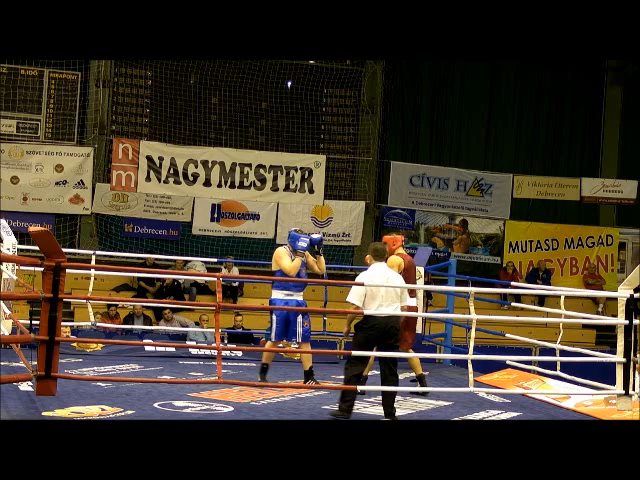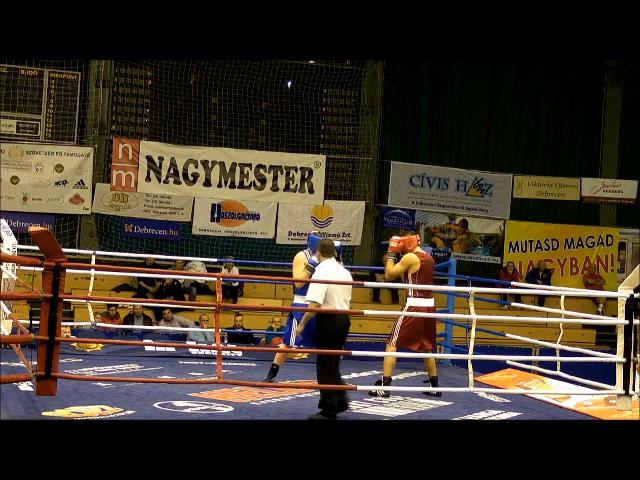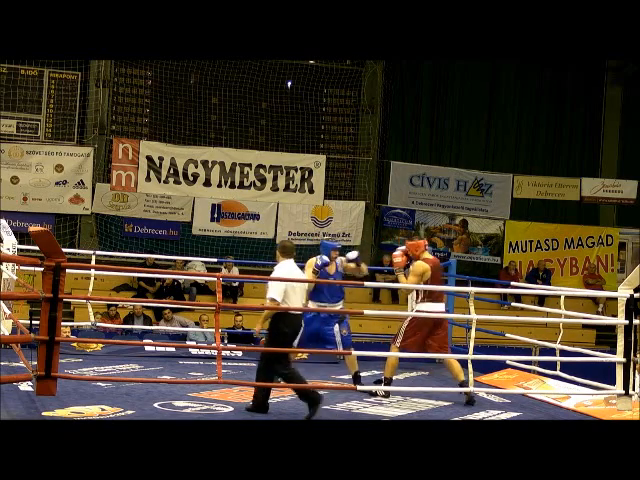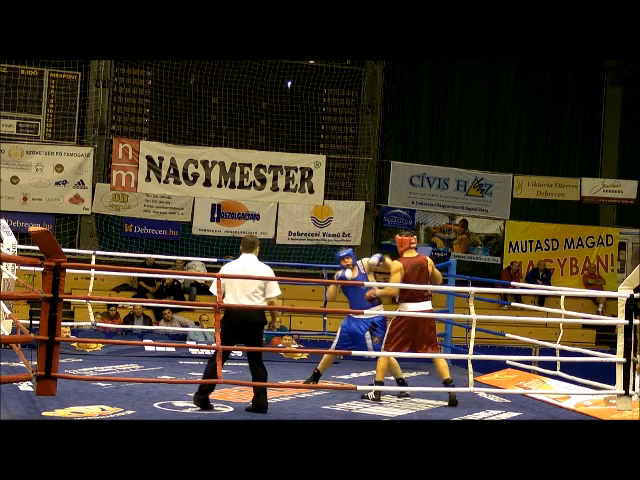
dt=0.5s
person 1, frame 1
left shoulder: (365, 276)
right shoulder: (397, 277)
left elbow: (355, 307)
right elbow: (404, 307)
left wrist: (347, 325)
left hip: (370, 323)
right hip: (392, 323)
left knee: (354, 365)
right knee: (389, 369)
left ankle: (345, 407)
right ankle: (389, 412)
person 1, frame 2
left shoulder: (321, 273)
right shoulder: (345, 272)
left elbow: (315, 305)
left wrist: (302, 324)
left hip: (328, 320)
right hip: (343, 319)
left knee: (325, 366)
right knee: (331, 364)
left ankle: (328, 409)
right ankle: (340, 402)
person 1, frame 3
left shoulder: (279, 272)
right shoulder: (300, 273)
left elbow: (274, 303)
left wrist: (260, 322)
left hip: (282, 320)
right hip: (295, 319)
left knee: (280, 365)
right knee: (266, 361)
left ankle: (311, 397)
right ankle: (259, 402)
person 1, frame 4
left shoulder: (228, 267)
right shoulder: (265, 269)
left elbow: (217, 296)
right elbow: (272, 300)
right wrist: (274, 318)
left hip: (232, 315)
right hip: (255, 316)
left knee: (219, 357)
right knee: (256, 360)
left ankle: (202, 396)
right ankle: (260, 402)
person 2, frame 1
left shoulder: (394, 259)
right shoulder: (410, 260)
right wrist: (385, 264)
right hip: (412, 306)
right knee: (406, 347)
left ankle: (360, 382)
right ankle: (422, 381)
person 2, frame 2
left shoulder: (410, 257)
right shoulder: (428, 258)
left elbow: (389, 274)
left wrist: (391, 253)
right wrist: (398, 254)
left hip: (414, 306)
right hip: (429, 306)
left knee: (392, 344)
right knee: (426, 348)
left ankle: (384, 385)
right ankle: (434, 385)
person 2, frame 3
left shoulder: (419, 265)
right shoulder: (435, 261)
left elbow: (407, 288)
left wrist: (399, 269)
right wrist: (408, 260)
left hip: (423, 312)
right hip: (440, 311)
left knee: (396, 347)
right knee: (444, 353)
left ankle: (385, 387)
right ankle: (466, 389)
person 2, frame 4
left shoulder: (398, 264)
right shoulder: (426, 260)
left elbow: (393, 291)
right elbow: (438, 280)
left wrist: (375, 292)
left hip: (406, 313)
right hip: (426, 311)
left knee: (386, 351)
right knee: (434, 352)
left ankle: (376, 390)
right ankle: (450, 388)
person 3, frame 1
left shoulder: (304, 253)
right shoulder: (281, 251)
left elbow: (321, 270)
right elbow: (291, 271)
left wrist: (318, 251)
right wrist: (300, 252)
left hip: (297, 301)
right hip: (280, 301)
left knee: (304, 340)
right knee: (275, 339)
left ankle: (309, 377)
right ankle: (263, 373)
person 3, frame 2
right shoulder: (301, 257)
right elbow: (298, 283)
right wrist: (310, 266)
right hip: (302, 306)
right knee: (289, 343)
right ankle: (271, 374)
person 3, frame 3
left shoulder: (342, 261)
right shoulder: (312, 263)
left elbow: (362, 272)
right elbow: (307, 286)
left wrist: (357, 261)
right wrist: (316, 269)
left hip: (335, 312)
right hip: (314, 312)
left knee: (346, 346)
right knee: (297, 344)
left ankle: (357, 381)
person 3, frame 4
left shoulder: (365, 264)
right shoulder: (340, 275)
left elbow: (388, 264)
right elbow: (330, 298)
left wrist: (381, 259)
right wrist: (336, 281)
left hip: (373, 318)
right hip: (354, 318)
right knee: (334, 349)
left ankle: (402, 384)
right ankle: (314, 377)
